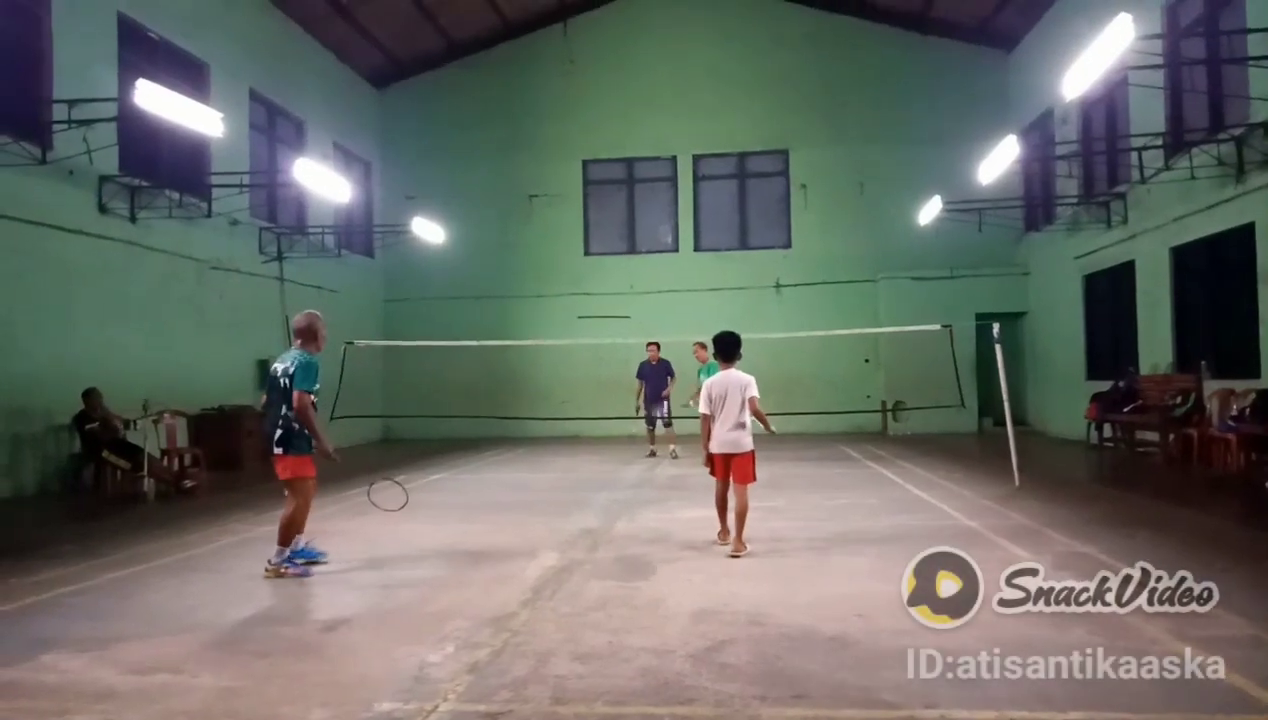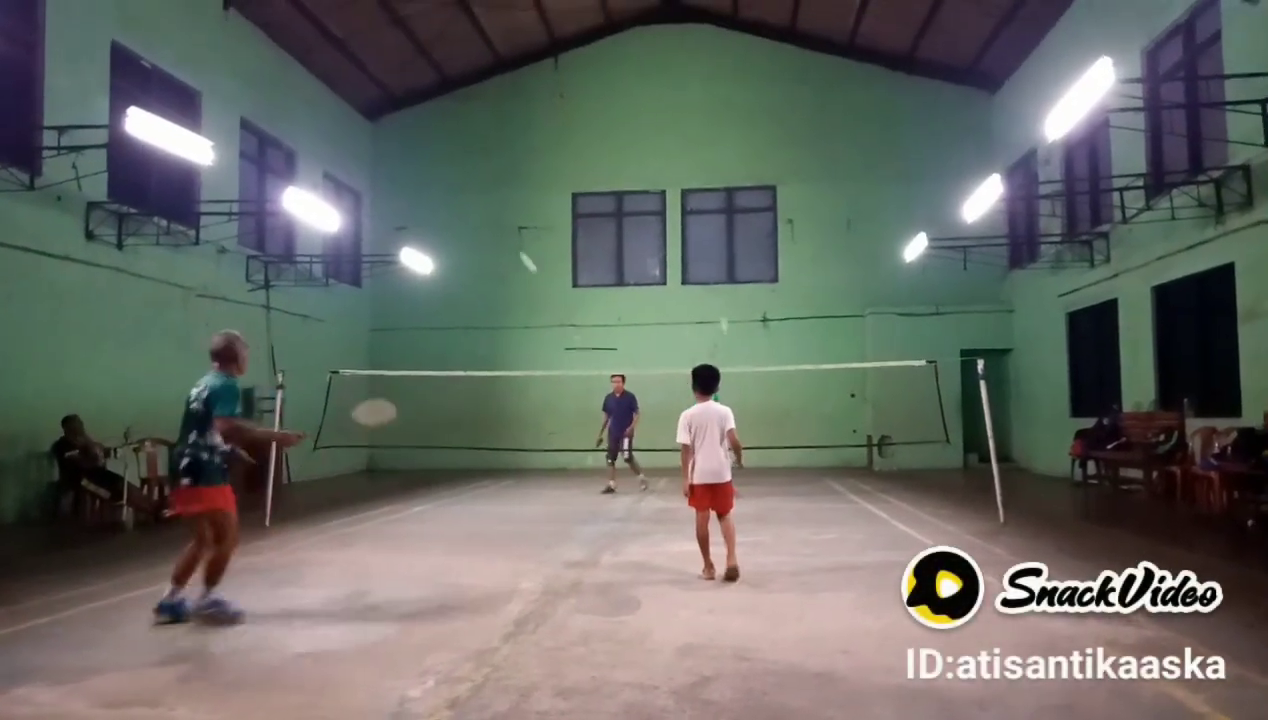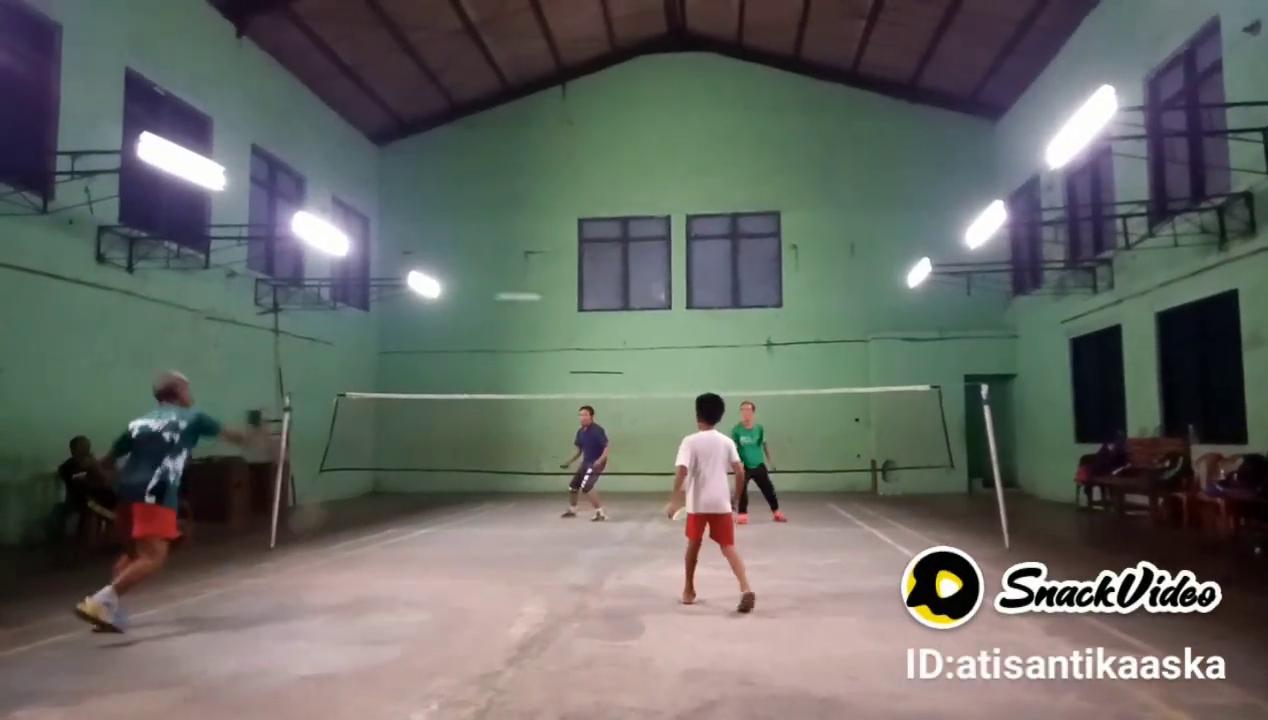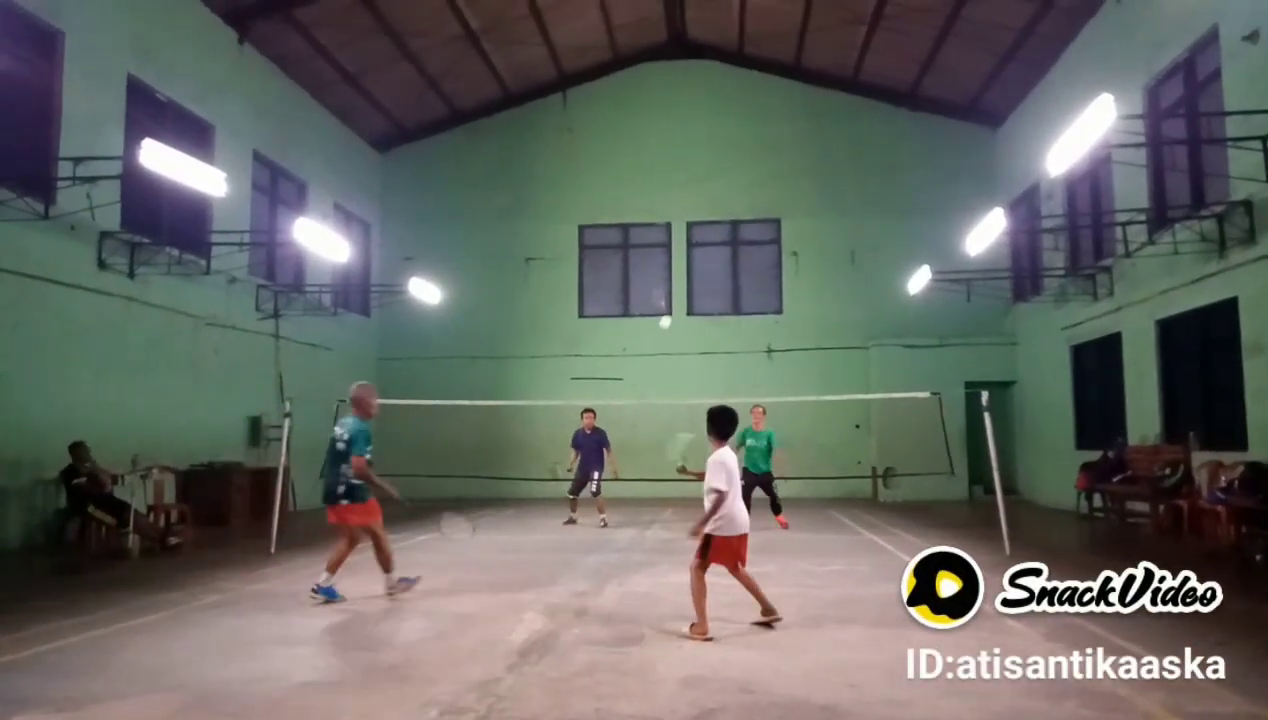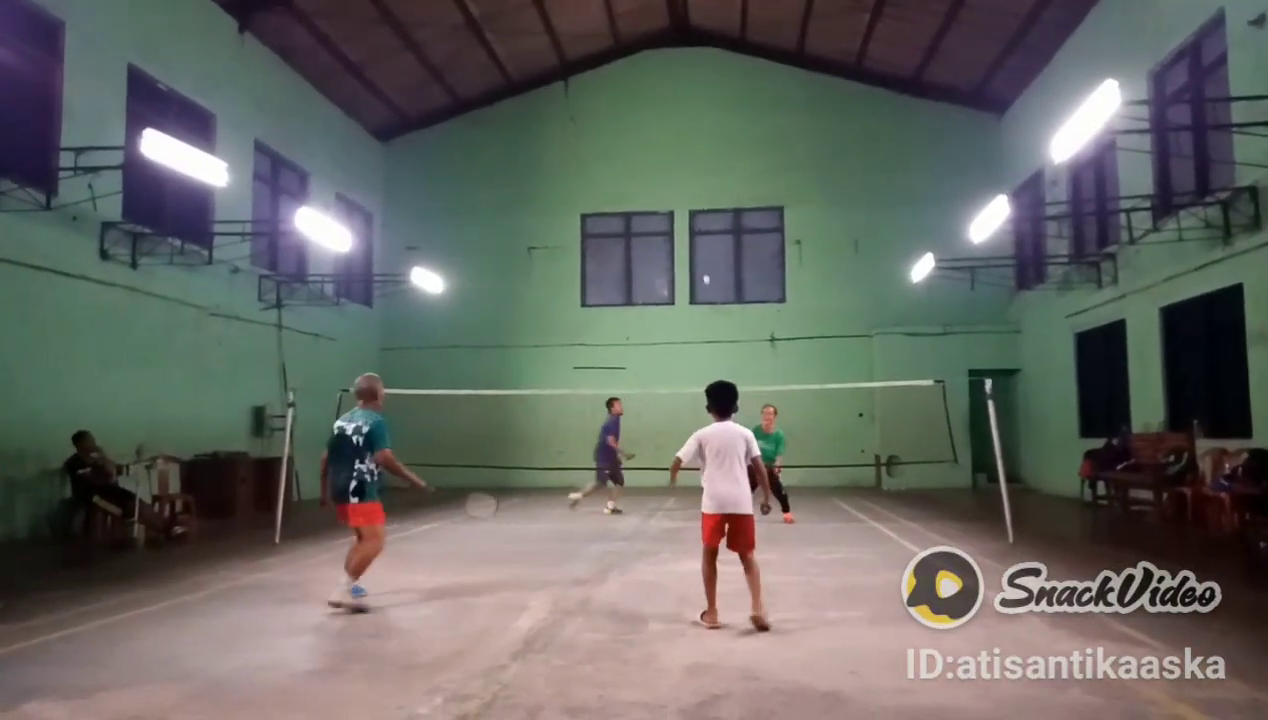
dt=1s
person 1, frame 1
left shoulder: (283, 360)
right shoulder: (307, 362)
left elbow: (267, 402)
right elbow: (301, 405)
right wrist: (321, 440)
left hip: (281, 438)
right hip: (293, 441)
left knee: (303, 493)
right knee: (299, 499)
left ankle: (297, 547)
right ankle: (278, 561)
person 1, frame 2
left shoulder: (204, 384)
right shoulder: (226, 386)
right elbow: (228, 428)
left wrist: (234, 449)
right wrist: (275, 437)
left hip: (189, 468)
right hip: (205, 471)
left knee: (203, 539)
right knee: (227, 536)
left ankle: (172, 602)
right ankle: (205, 602)
person 1, frame 3
left shoulder: (140, 422)
right shoulder: (192, 418)
left elbow: (108, 459)
right elbow: (230, 435)
left hip: (127, 489)
right hip: (155, 494)
left knee: (134, 554)
right knee: (152, 559)
left ankle: (108, 610)
right ankle: (100, 602)
person 1, frame 4
left shoulder: (343, 424)
right shoulder: (360, 429)
right elbow: (358, 467)
right wrist: (384, 488)
left hip: (335, 492)
right hip: (352, 492)
left knee: (348, 539)
right knee: (379, 534)
left ankle: (323, 585)
right ankle: (392, 582)
person 1, frame 5
left shoulder: (341, 421)
right shoulder: (375, 422)
left elbow: (326, 459)
right elbow: (386, 459)
left wrist: (325, 489)
right wrist: (414, 480)
left hip: (341, 489)
right hip: (361, 491)
left knee: (363, 537)
right knee: (374, 542)
left ankle: (347, 586)
right ankle: (344, 590)
person 2, frame 1
left shoulder: (710, 383)
right shoulder: (746, 380)
left elbow: (705, 419)
right elbow: (754, 409)
left wrist: (705, 449)
right wrist: (768, 427)
left hip: (718, 444)
right hip: (741, 443)
left knee: (721, 487)
right knee: (741, 490)
left ankle: (724, 531)
right ankle: (738, 541)
person 2, frame 2
left shoulder: (688, 415)
right shoulder: (725, 411)
left elbow: (686, 449)
right elbow: (733, 441)
left wrist: (685, 479)
right wrist: (738, 459)
left hip: (699, 475)
right hip: (722, 473)
left knee: (702, 519)
right knee: (725, 516)
left ankle: (708, 566)
right ankle: (731, 558)
person 2, frame 3
left shoulder: (690, 441)
right shoulder: (727, 442)
left elbow: (682, 470)
right elbow: (740, 472)
left wrist: (675, 500)
right wrist: (735, 496)
left hip: (697, 503)
right hip: (721, 503)
left knee: (693, 546)
right knee: (729, 548)
left ankle: (689, 591)
right ankle: (745, 587)
person 2, frame 4
left shoulder: (716, 459)
right shoulder: (729, 455)
left elbow: (720, 496)
left wrist: (701, 523)
right wrist: (691, 473)
left hip: (722, 524)
right hip: (739, 522)
left knee: (697, 569)
right knee: (736, 569)
left ankle: (701, 625)
right ankle: (768, 610)
person 2, frame 5
left shoulder: (702, 435)
right shoulder: (746, 434)
left elbow: (677, 462)
right elbow: (760, 469)
left wrist: (672, 479)
right wrist: (766, 497)
left hip: (714, 502)
right hip: (741, 502)
left knee: (709, 556)
right knee: (747, 556)
left ankle: (711, 613)
right ankle: (758, 608)
